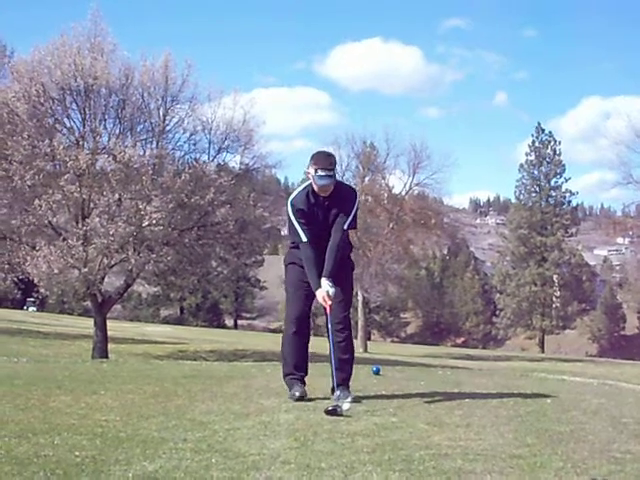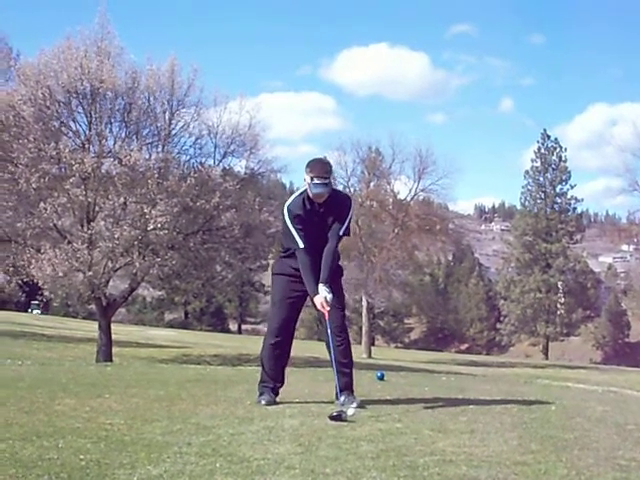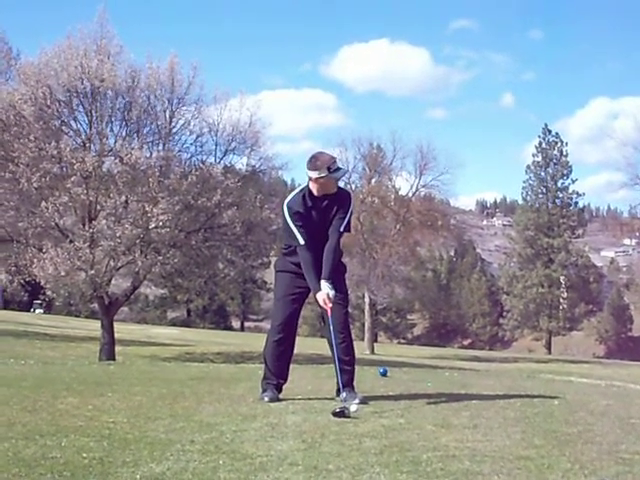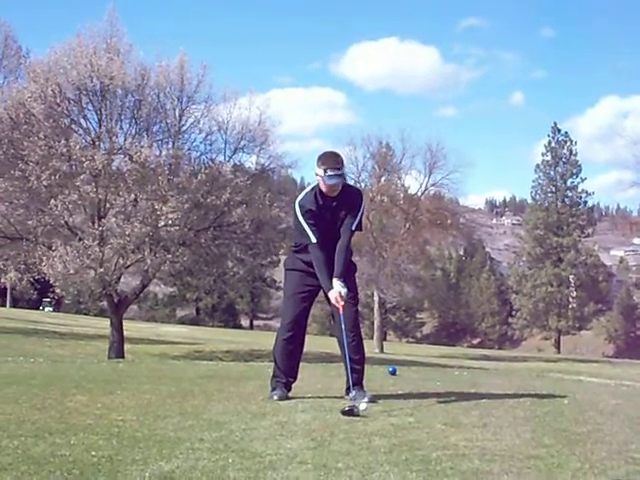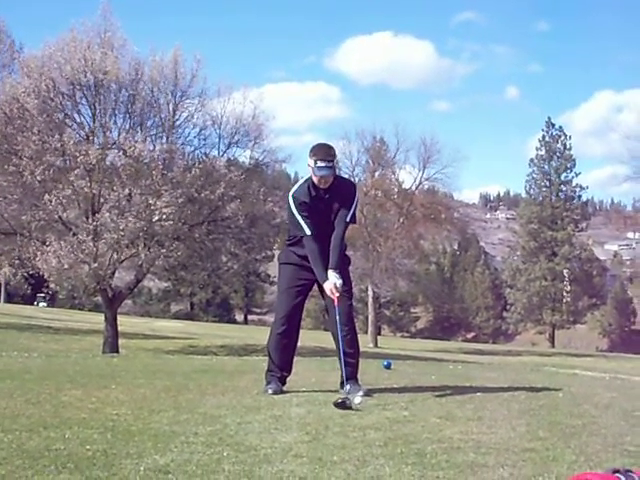
dt=1s
person 1, frame 1
left shoulder: (348, 195)
right shoulder: (297, 200)
left elbow: (338, 238)
right elbow: (306, 245)
left wrist: (327, 278)
right wrist: (316, 285)
left hip: (337, 263)
right hip: (302, 261)
left knee: (341, 321)
right knee: (296, 318)
left ankle: (341, 385)
right ankle: (295, 380)
person 1, frame 2
left shoulder: (342, 202)
right shoulder: (293, 207)
left elbow: (332, 244)
right elbow: (302, 251)
left wrist: (324, 285)
right wrist: (313, 292)
left hip: (328, 270)
right hip: (291, 270)
left knee: (338, 327)
right knee: (278, 327)
left ankle: (345, 391)
right ankle: (268, 388)
person 1, frame 3
left shoulder: (343, 198)
right shoulder: (293, 204)
left elbow: (333, 241)
right elbow: (303, 248)
left wrist: (326, 281)
right wrist: (315, 289)
left hip: (330, 267)
right hip: (293, 266)
left knee: (340, 324)
right knee: (282, 323)
left ankle: (346, 387)
right ankle: (271, 385)
person 1, frame 4
left shoulder: (354, 197)
right shoulder: (305, 202)
left elbow: (345, 239)
right elbow: (316, 247)
left wrist: (338, 280)
right wrist: (328, 287)
left hip: (340, 267)
right hip: (304, 264)
left knee: (350, 323)
right knee: (291, 322)
left ankle: (356, 386)
right ankle: (281, 383)
person 1, frame 5
left shoulder: (347, 189)
right shoulder: (297, 195)
left elbow: (339, 232)
right elbow: (310, 239)
left wrist: (333, 272)
right wrist: (322, 278)
left hip: (334, 260)
right hip: (298, 258)
left knee: (344, 317)
right knee: (285, 315)
left ankle: (350, 379)
right ankle: (275, 377)
